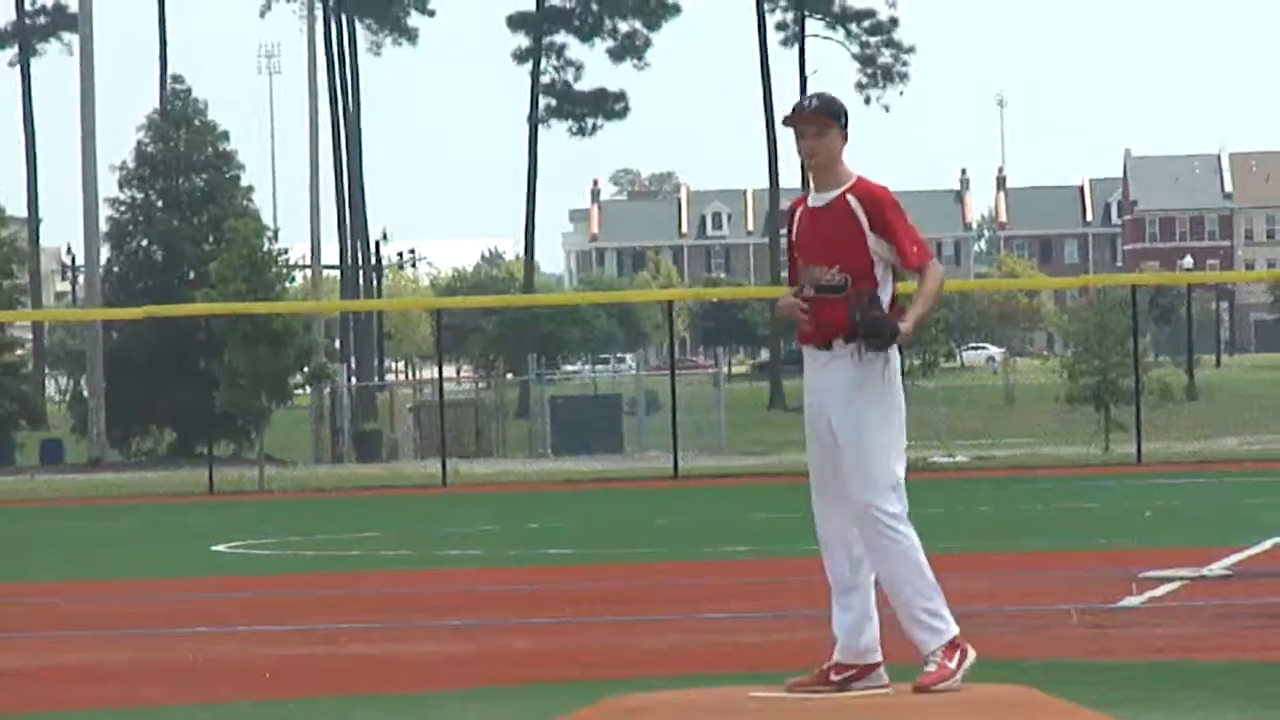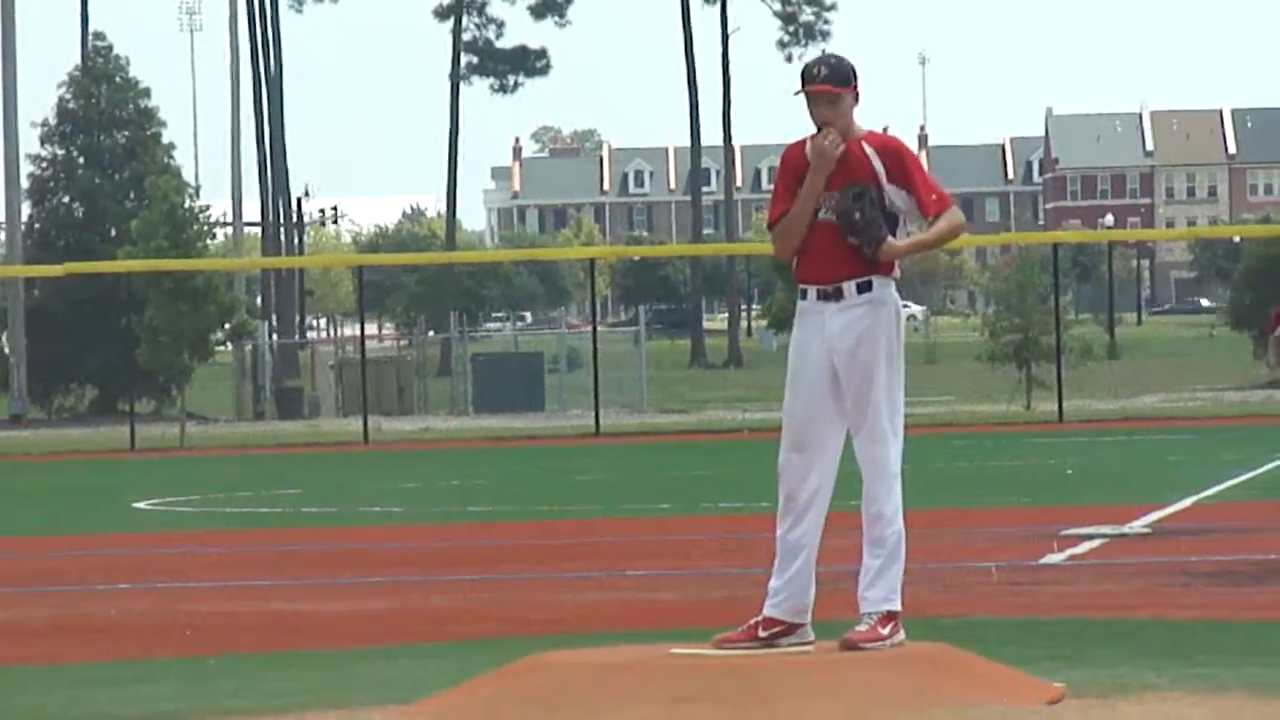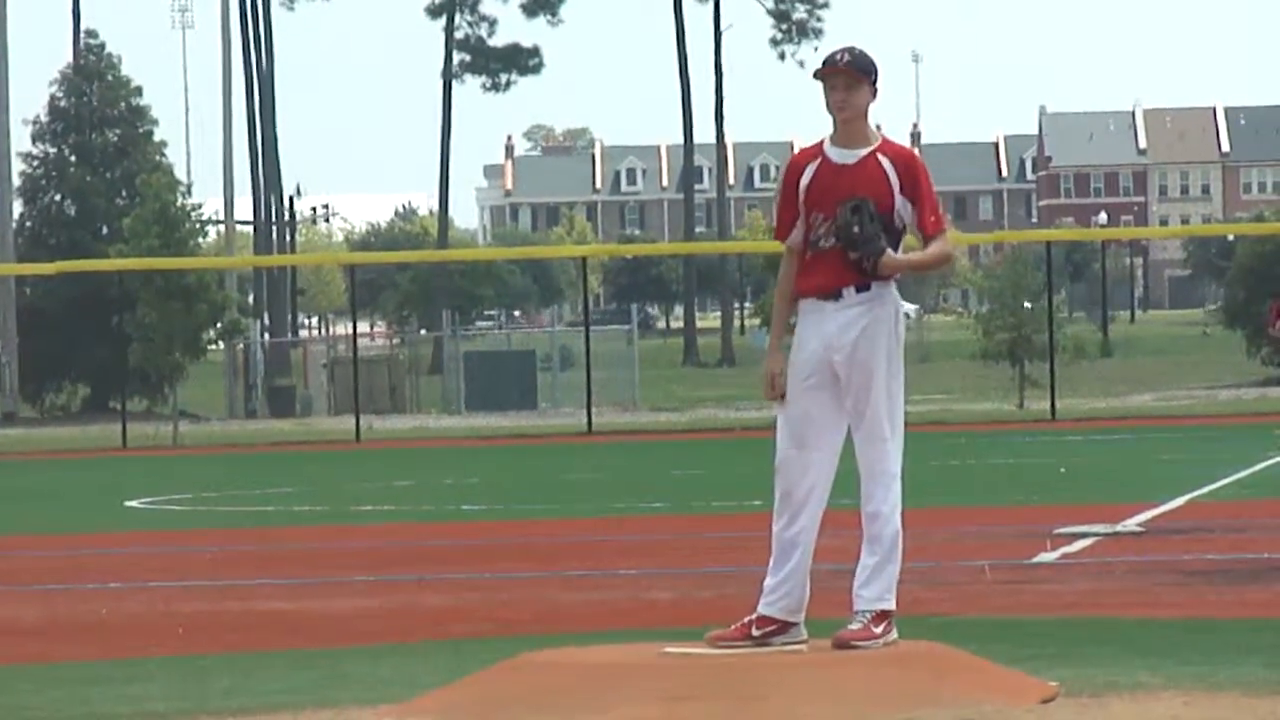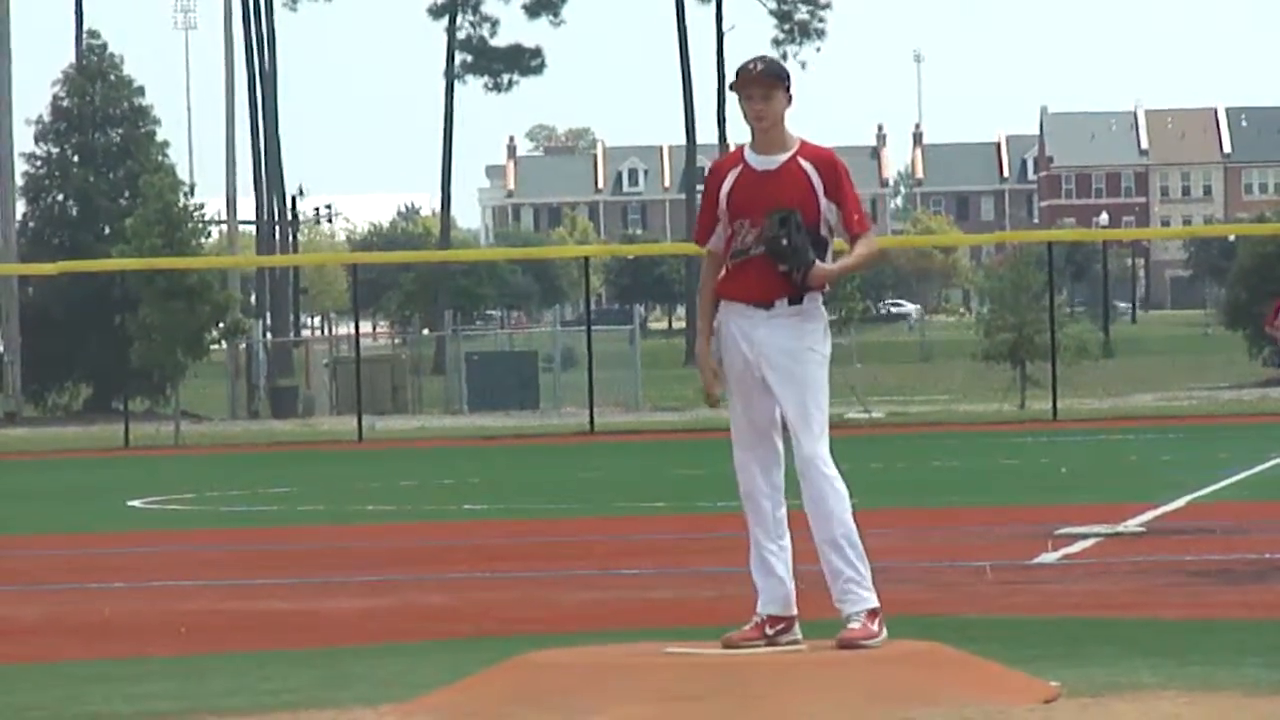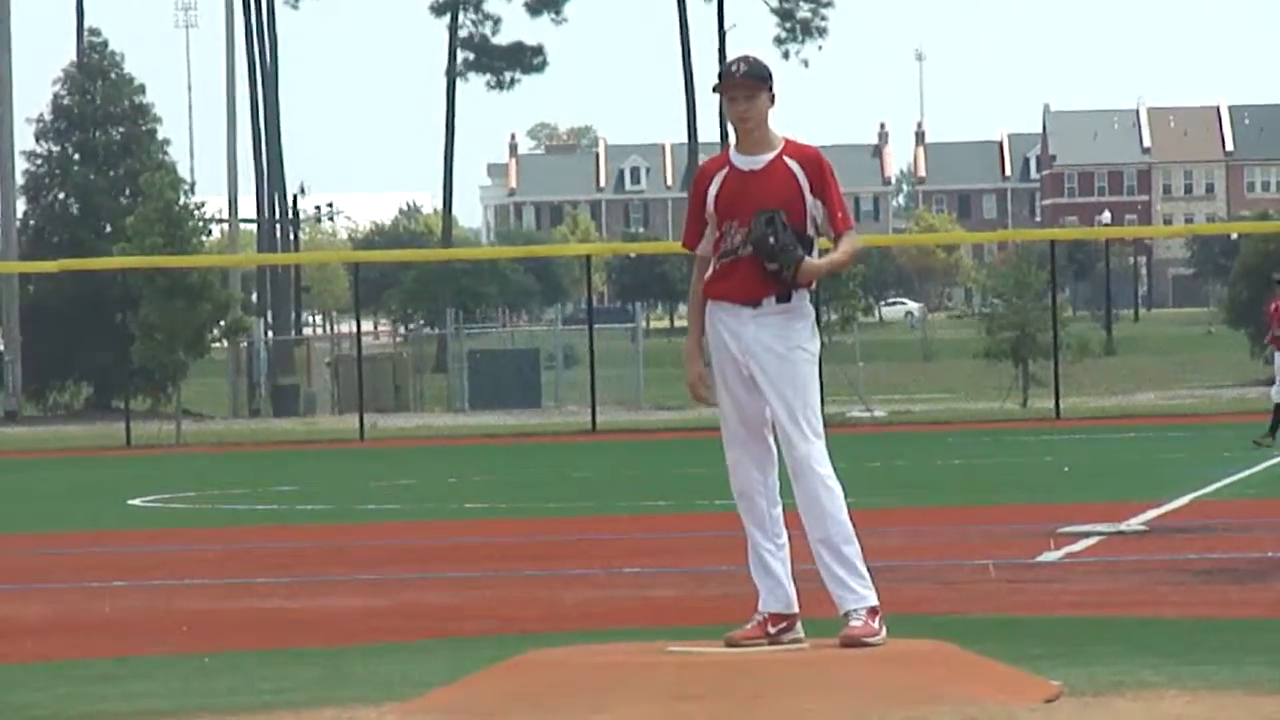
dt=1s
person 1, frame 1
left shoulder: (872, 200)
right shoulder: (798, 211)
left elbow: (931, 271)
left wrist: (906, 323)
right wrist: (786, 304)
left hip: (867, 362)
right hip: (818, 365)
left knee: (873, 502)
right knee: (832, 511)
left ankle: (943, 640)
right ankle: (857, 656)
person 1, frame 2
left shoulder: (887, 151)
right shoulder: (796, 157)
left elbow: (953, 220)
right elbow: (782, 248)
left wrist: (903, 245)
right wrist: (817, 173)
left hip: (869, 310)
right hip: (811, 315)
left knee: (878, 457)
right knee: (800, 463)
left ankle: (883, 609)
right ankle: (786, 611)
person 1, frame 3
left shoulder: (900, 162)
right shoulder: (803, 166)
left elbow: (942, 248)
right elbow: (792, 258)
left wrist: (900, 260)
right wrist: (775, 345)
left hip: (871, 315)
right hip: (813, 320)
left knee: (879, 462)
right knee: (797, 469)
left ankle: (877, 609)
right ankle: (779, 611)
person 1, frame 4
left shoulder: (822, 165)
right shoulder: (723, 173)
left elbow: (866, 242)
right elbow: (713, 263)
left wrist: (833, 269)
right wrist: (703, 343)
left hip: (797, 323)
right hip: (738, 324)
left knee: (812, 457)
right knee: (754, 466)
left ankle: (861, 604)
right ankle: (776, 609)
person 1, frame 5
left shoulder: (807, 163)
right shoulder: (709, 176)
left elbow: (849, 241)
right elbow: (701, 267)
left wrist: (821, 265)
right wrist: (692, 350)
left hip: (785, 321)
right hip: (726, 325)
left knee: (807, 456)
right knee: (748, 466)
left ankle: (861, 603)
right ankle: (777, 609)
